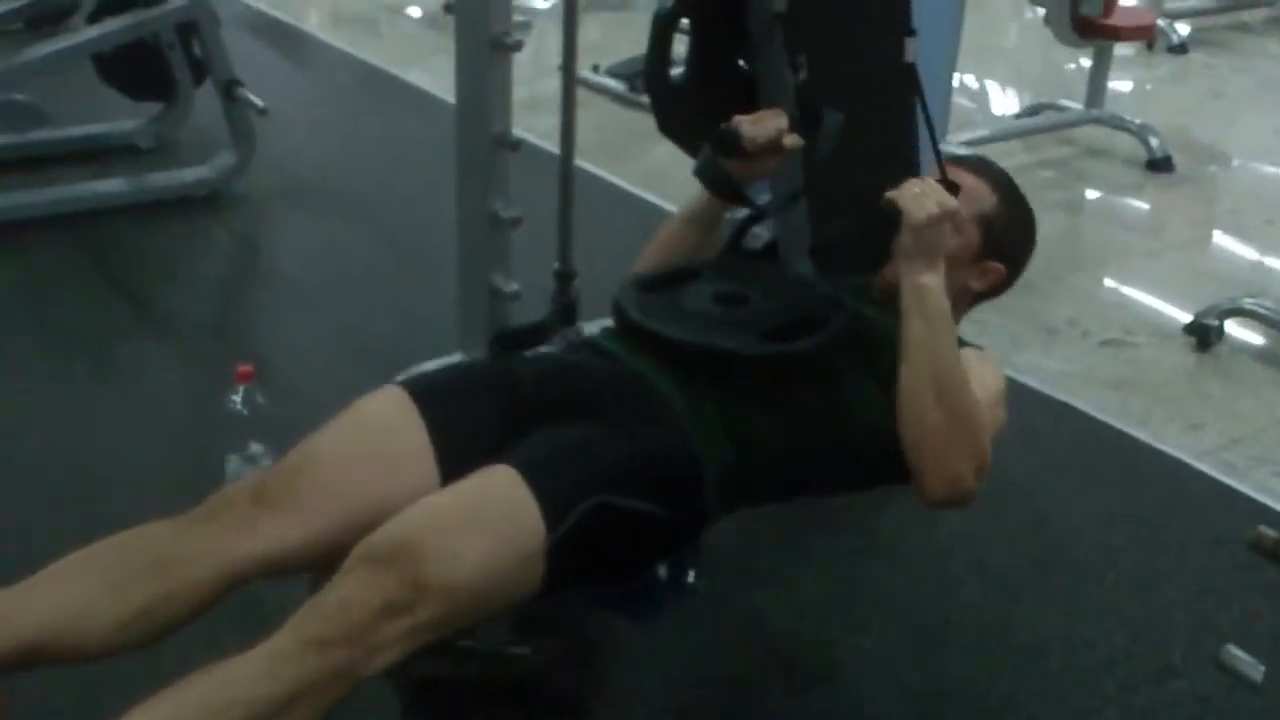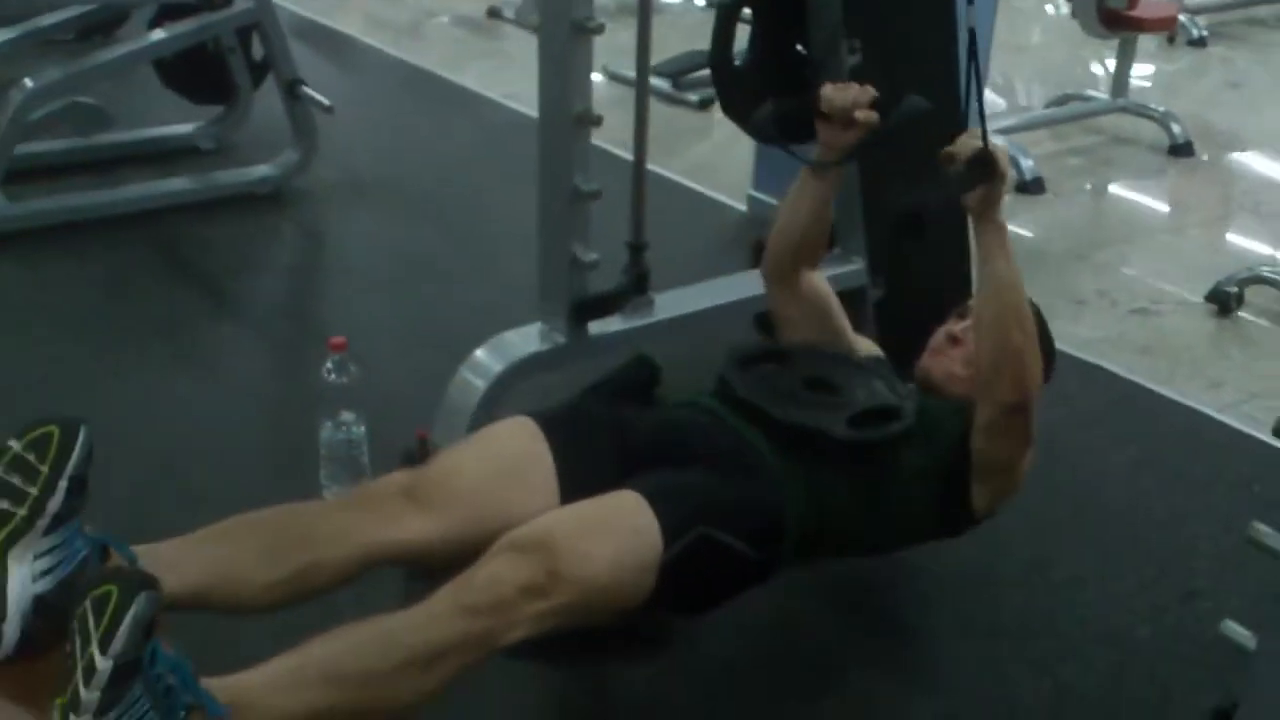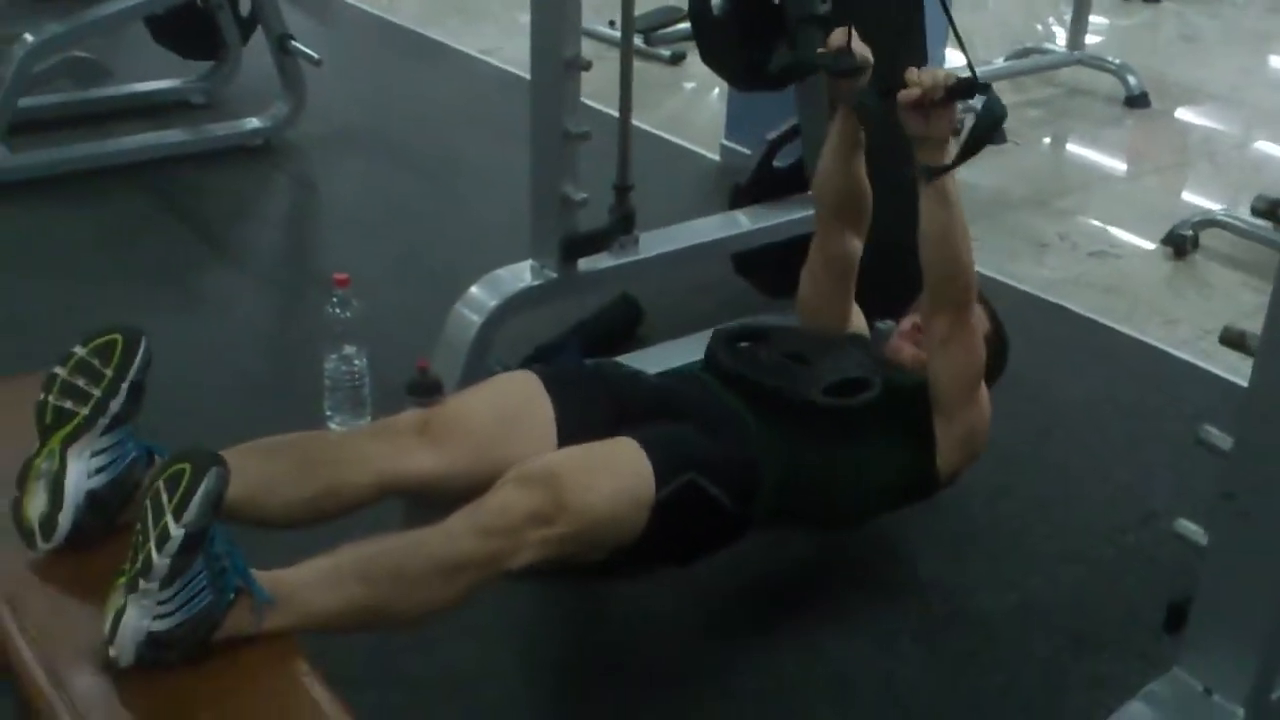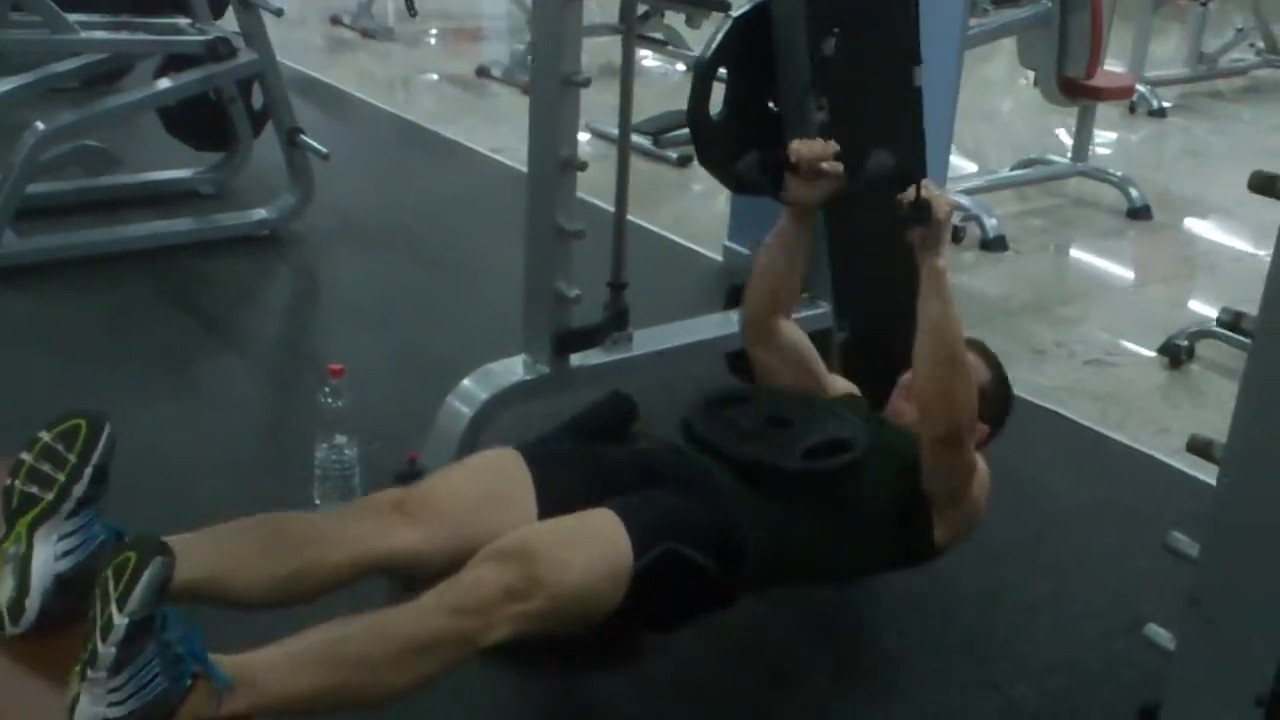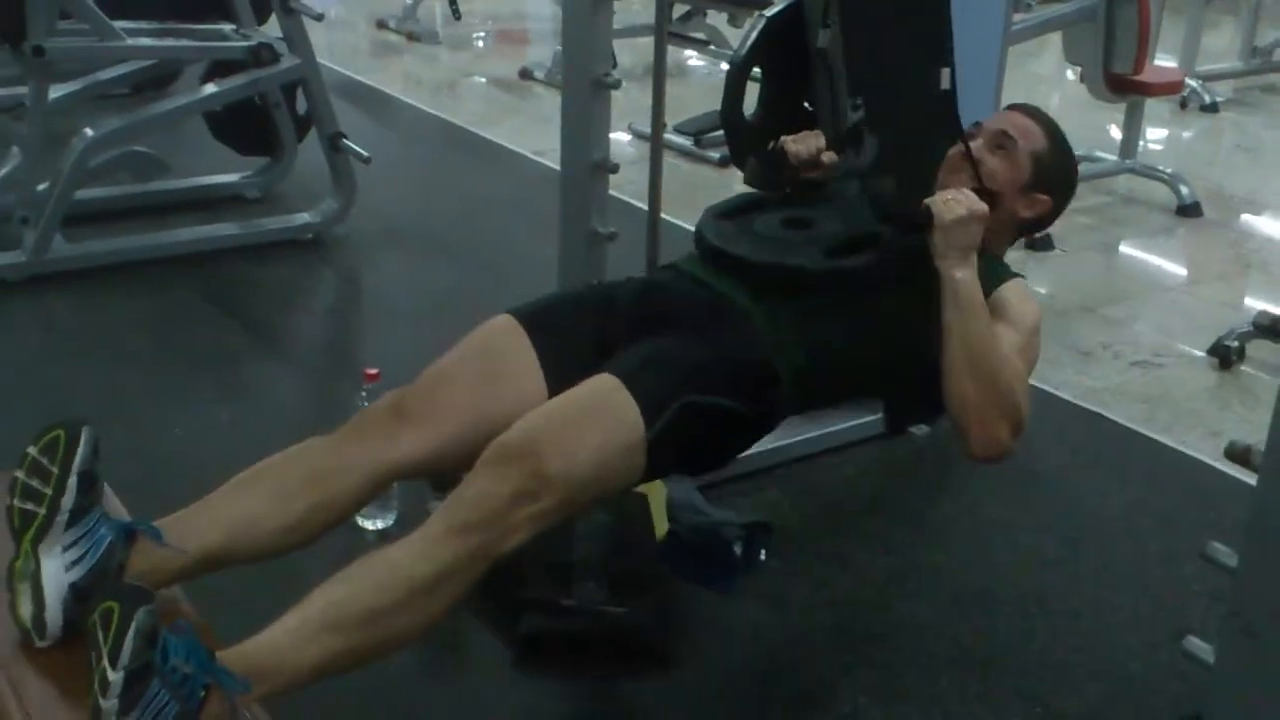
dt=0.5s
person 1, frame 1
left shoulder: (965, 374)
left elbow: (948, 477)
right elbow: (650, 287)
left wrist: (923, 277)
right wrist: (726, 183)
left hip: (658, 455)
right hip: (564, 374)
left knee: (376, 597)
right knee: (249, 517)
person 1, frame 2
left shoulder: (974, 459)
right shoulder: (861, 370)
left elbow: (1015, 392)
right elbow: (786, 270)
left wrist: (986, 225)
right wrist: (831, 160)
left hip: (749, 497)
right hip: (657, 428)
left knee: (517, 580)
right knee: (404, 503)
right ankle: (85, 575)
person 1, frame 3
left shoulder: (947, 424)
right shoulder: (845, 347)
left elbow: (955, 304)
right elbow: (839, 230)
left wrist: (933, 155)
right wrist: (849, 110)
left hip: (729, 459)
right hip: (656, 393)
left knee: (524, 509)
right knee: (419, 439)
left ankle: (229, 609)
right ankle: (123, 479)
person 1, frame 4
left shoulder: (945, 496)
right shoulder: (843, 407)
left elbow: (949, 423)
right elbow: (766, 323)
left wrist: (932, 262)
right wrist: (798, 213)
left hip: (717, 523)
right hip: (646, 465)
left knee: (498, 587)
right knee: (391, 520)
right ankle: (98, 558)
person 1, frame 5
left shoulder: (1005, 304)
left elbow: (990, 433)
left wrist: (958, 267)
right wrist: (783, 178)
left hip: (731, 358)
right hip: (662, 295)
left knee: (502, 496)
right knee: (394, 425)
right ankle: (115, 557)
